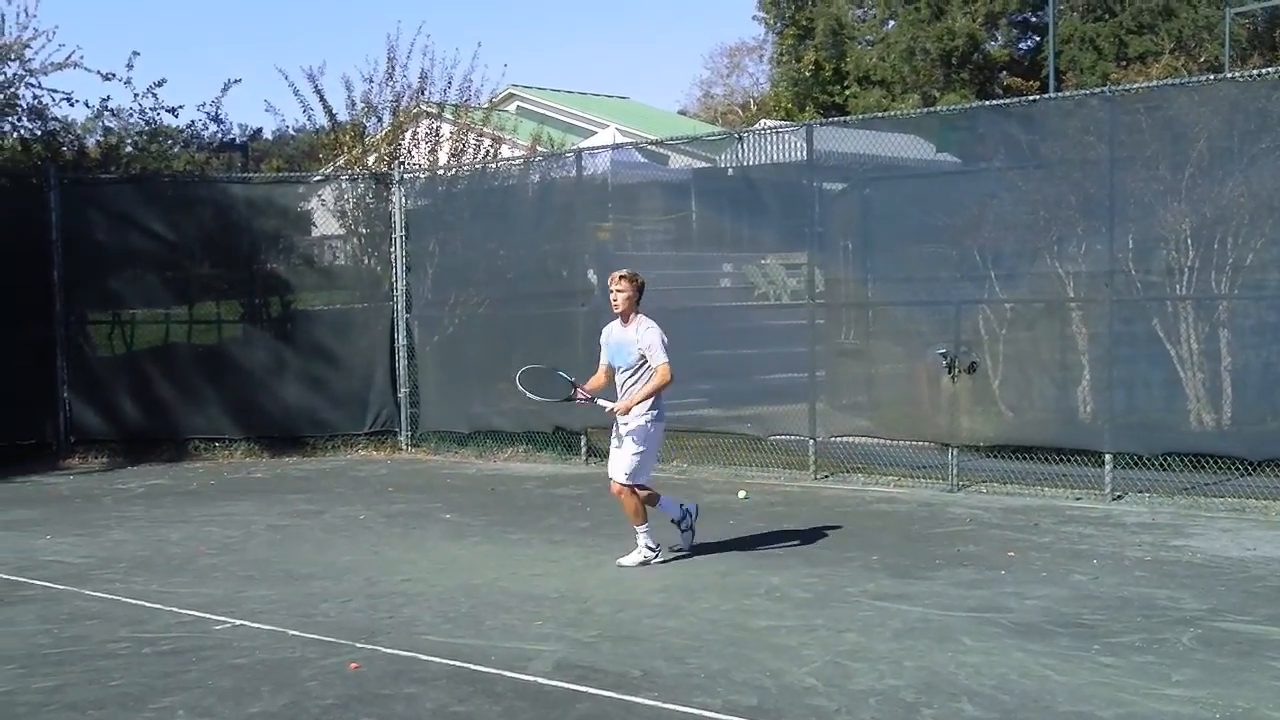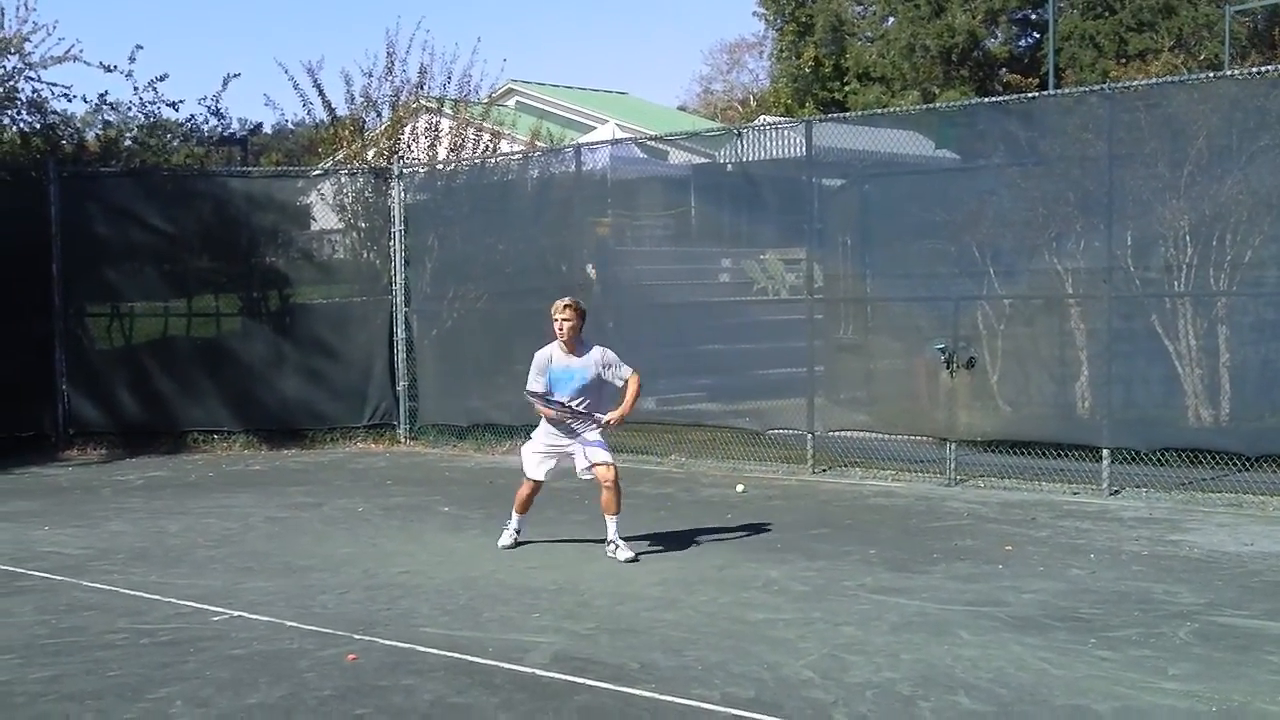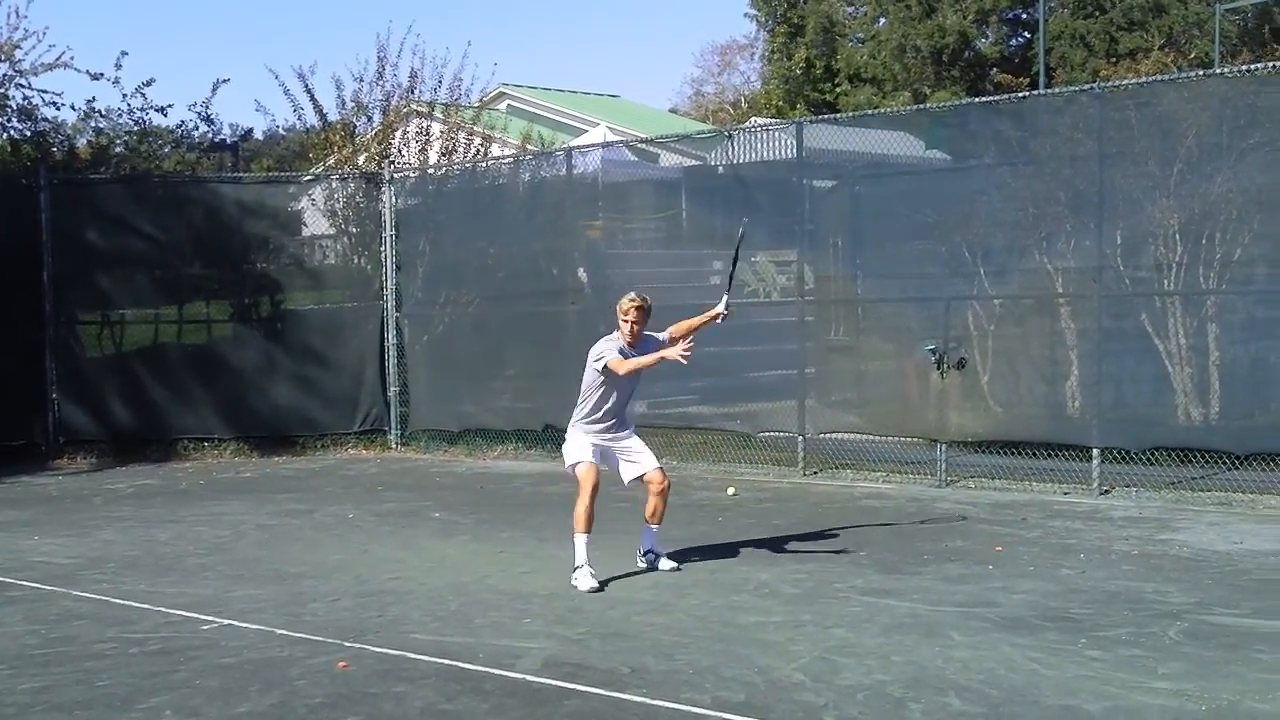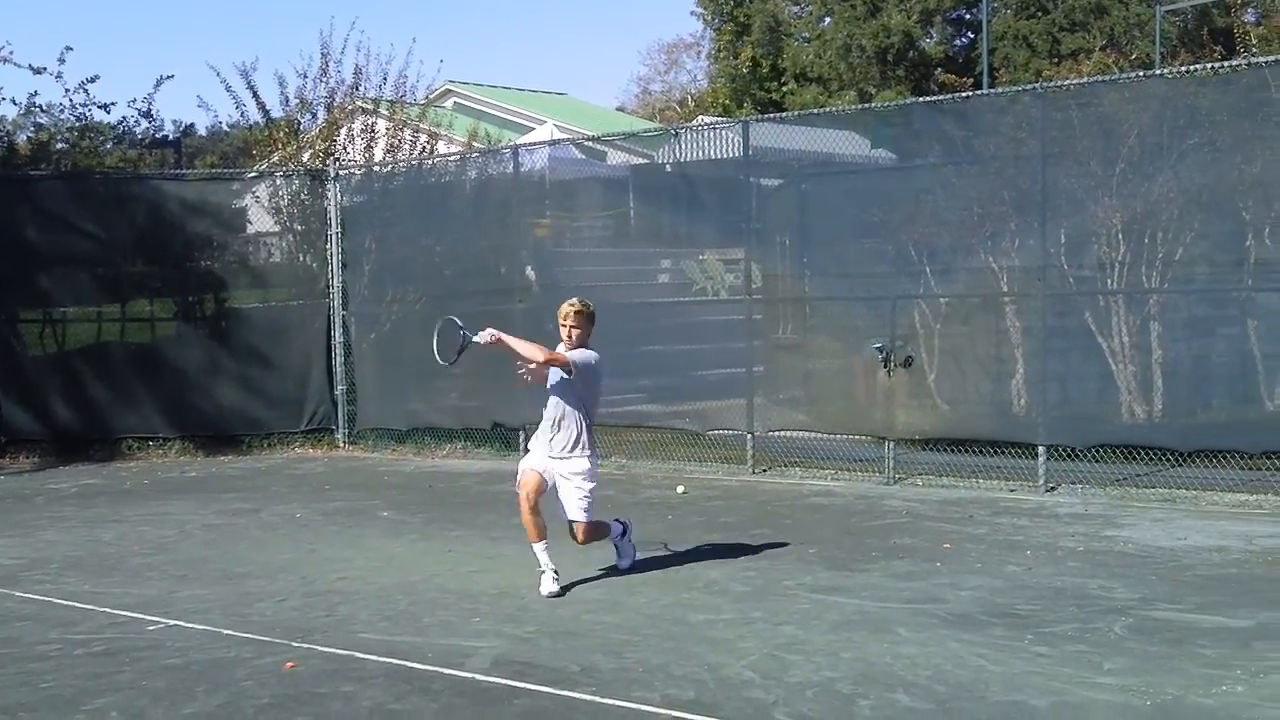
dt=0.5s
person 1, frame 1
left shoulder: (649, 332)
right shoulder: (609, 331)
left elbow: (665, 375)
right elbow: (604, 374)
left wrist: (632, 401)
right wrist: (584, 390)
left hip: (643, 419)
right hip: (624, 419)
left knee: (620, 487)
right knee: (630, 486)
left ankle: (648, 547)
right ankle: (681, 513)
person 1, frame 2
left shoulder: (599, 356)
right shoulder: (543, 357)
left elbow: (633, 380)
left wrist: (622, 411)
right wrist: (555, 414)
left hip: (587, 432)
right hip: (550, 433)
left knee: (609, 478)
right knee: (529, 489)
left ankle: (612, 540)
right ankle: (514, 527)
person 1, frame 3
left shoulder: (647, 342)
right shoulder: (605, 347)
left elbow: (677, 332)
right elbow: (623, 368)
left wrist: (713, 313)
right wrist: (664, 353)
left hip: (619, 431)
right hip: (585, 433)
left knee: (659, 482)
right knee: (589, 483)
left ankle: (648, 550)
right ankle: (581, 566)
person 1, frame 4
left shoulder: (588, 360)
right shoulder: (560, 354)
left elbow: (544, 356)
left wrist: (502, 337)
right wrist: (537, 371)
left hip: (574, 457)
right hip: (541, 448)
left knee: (582, 535)
right knee: (527, 494)
left ankle: (617, 529)
right ankle: (546, 570)
